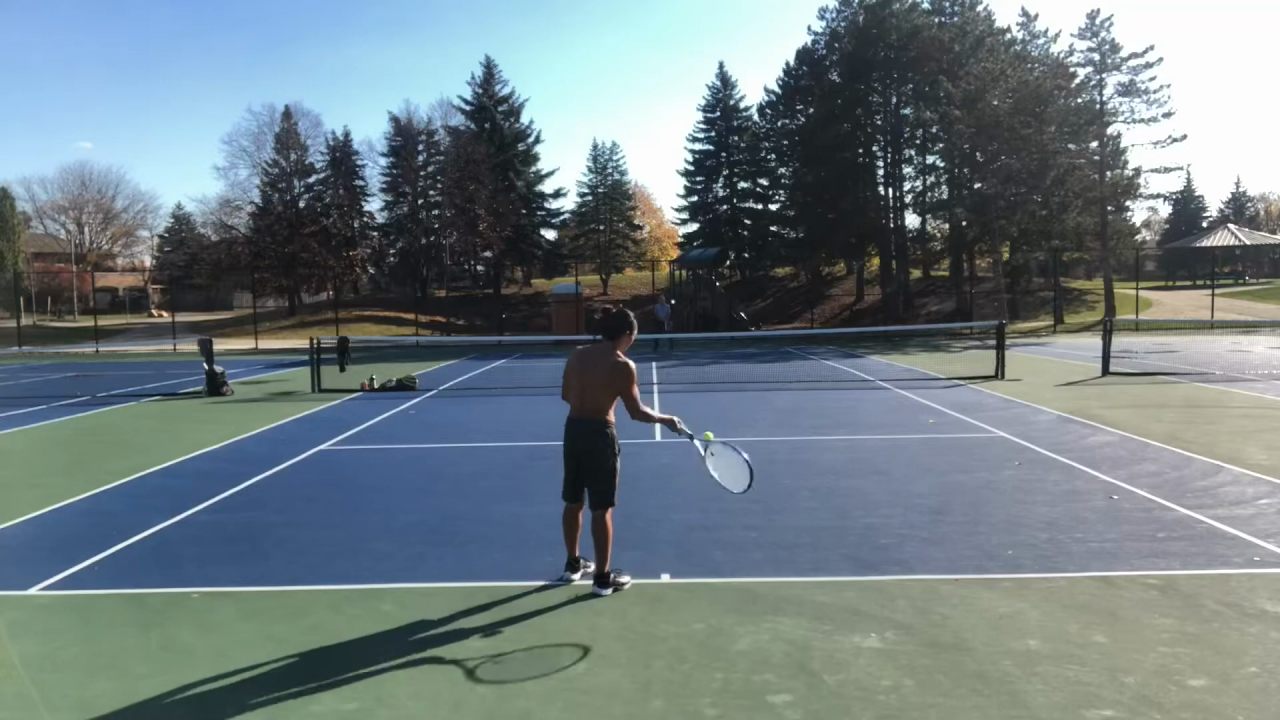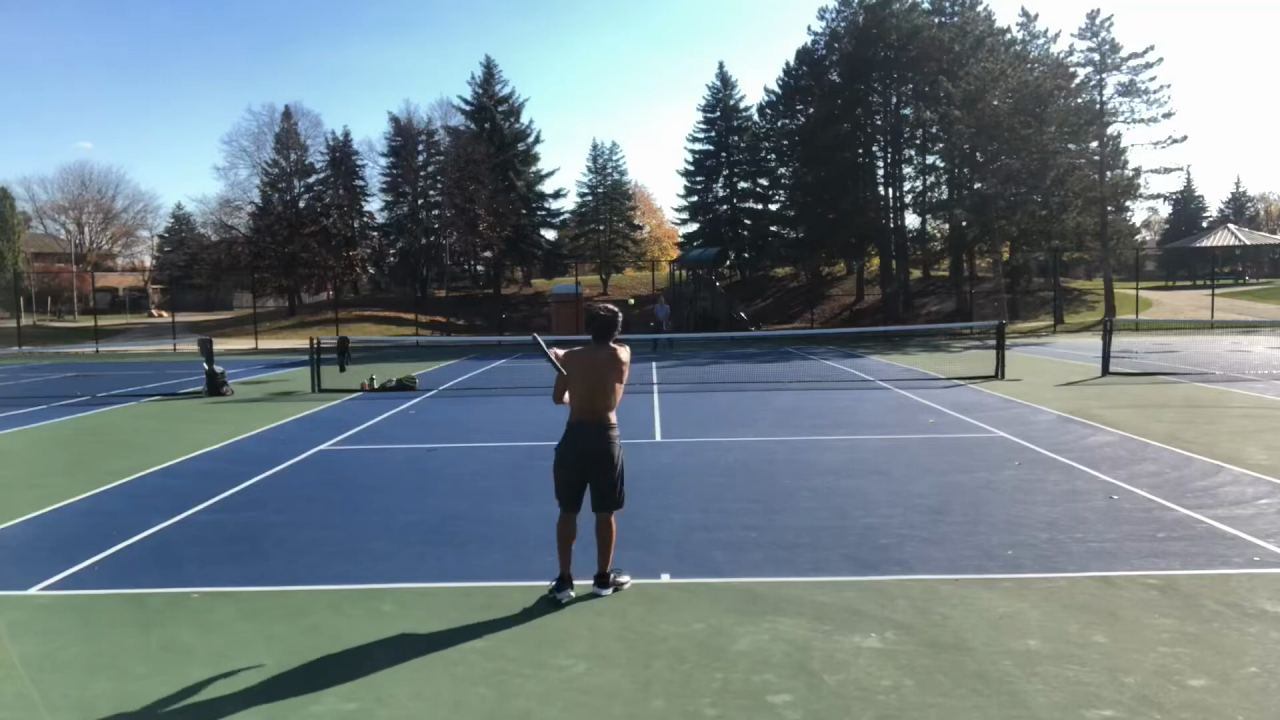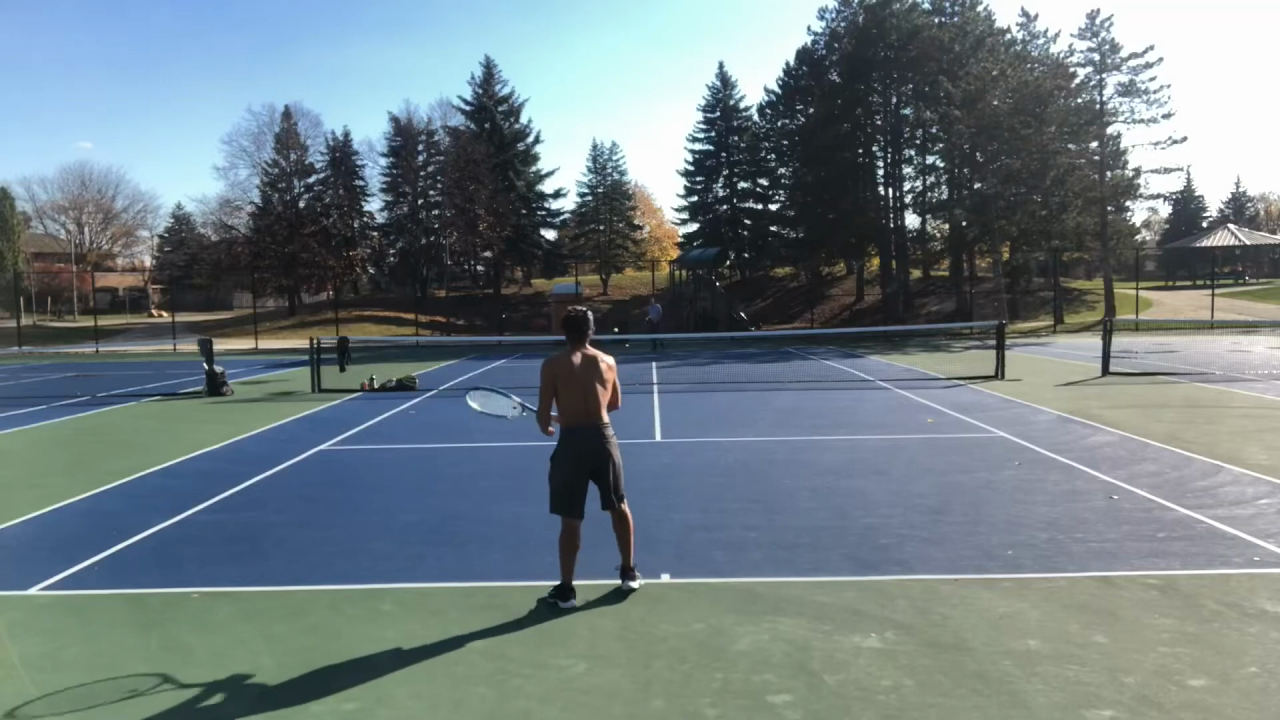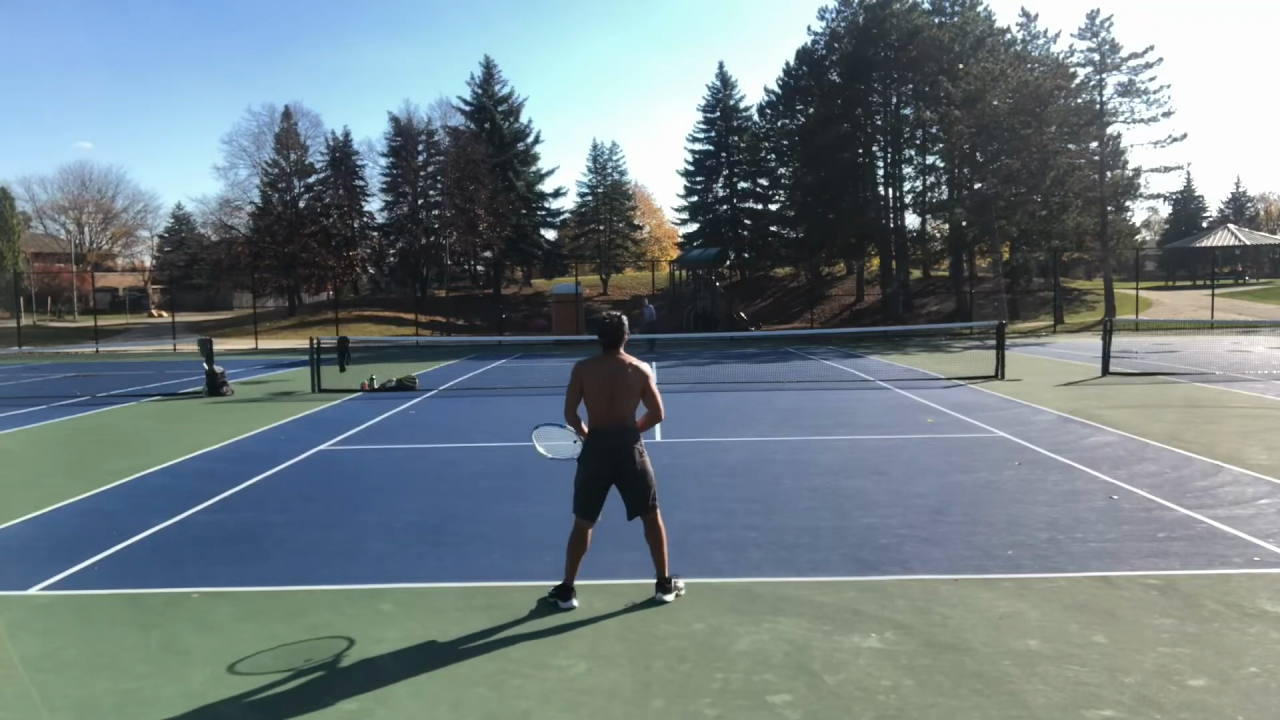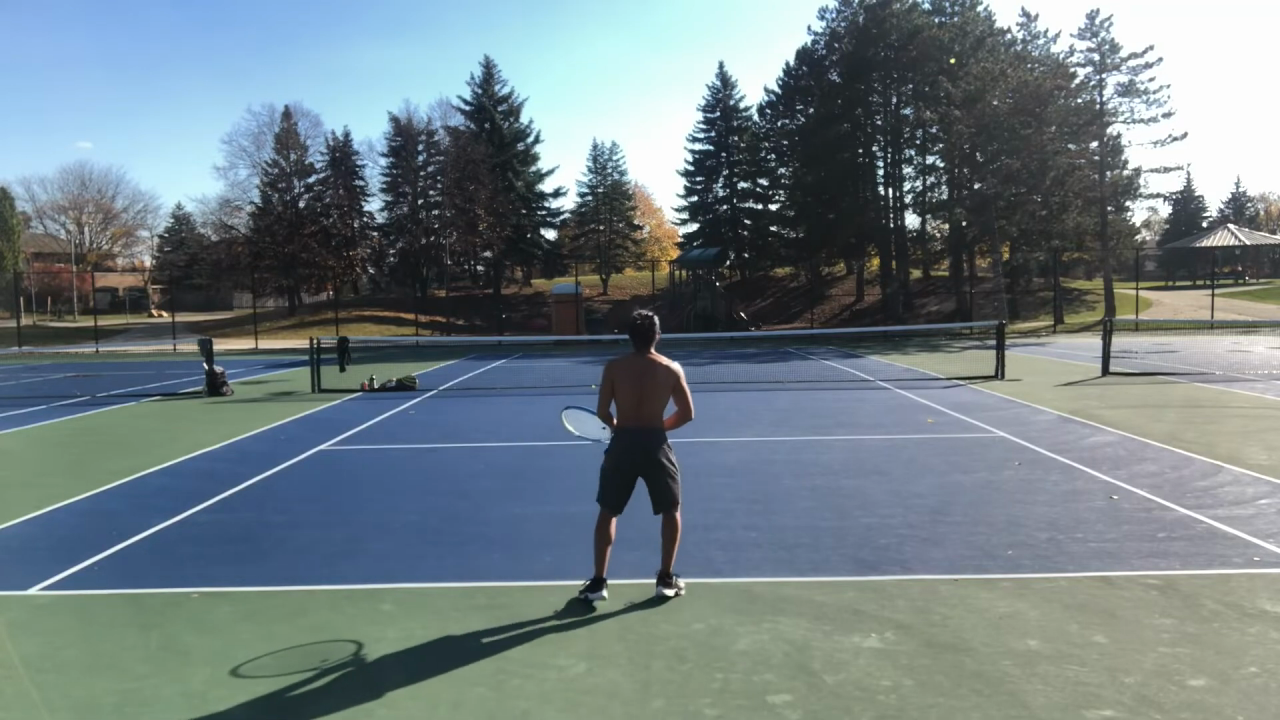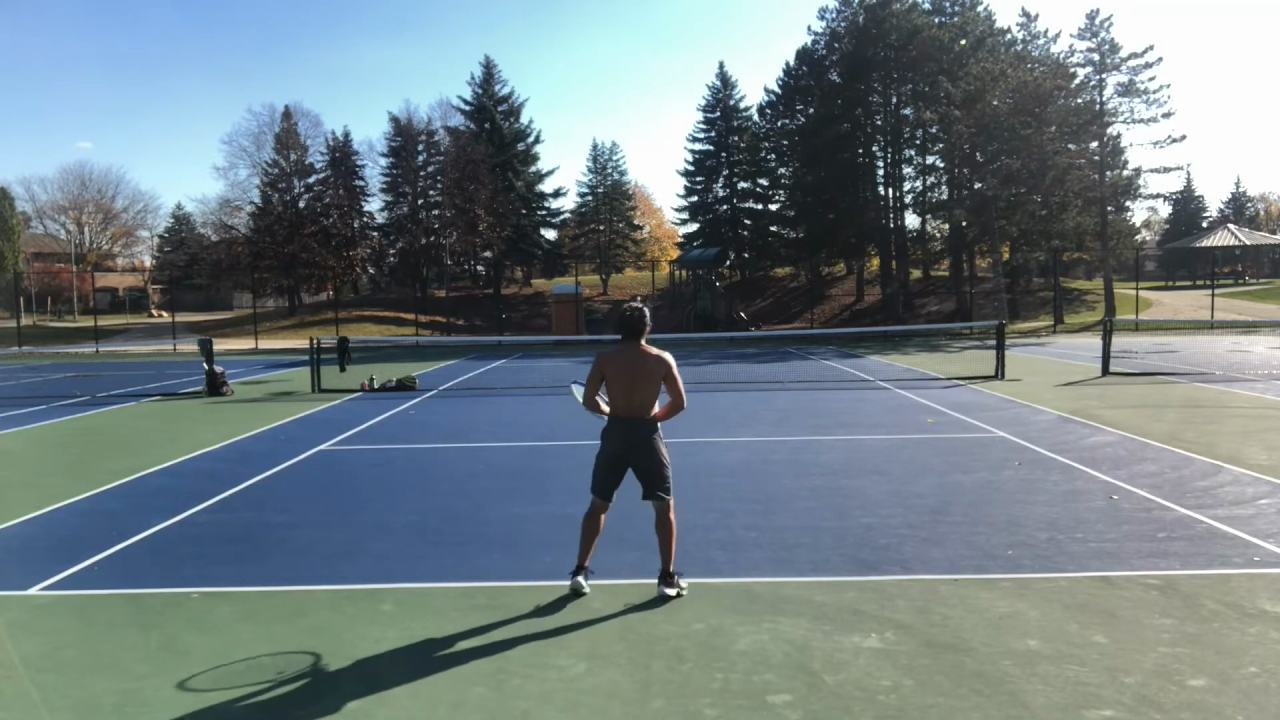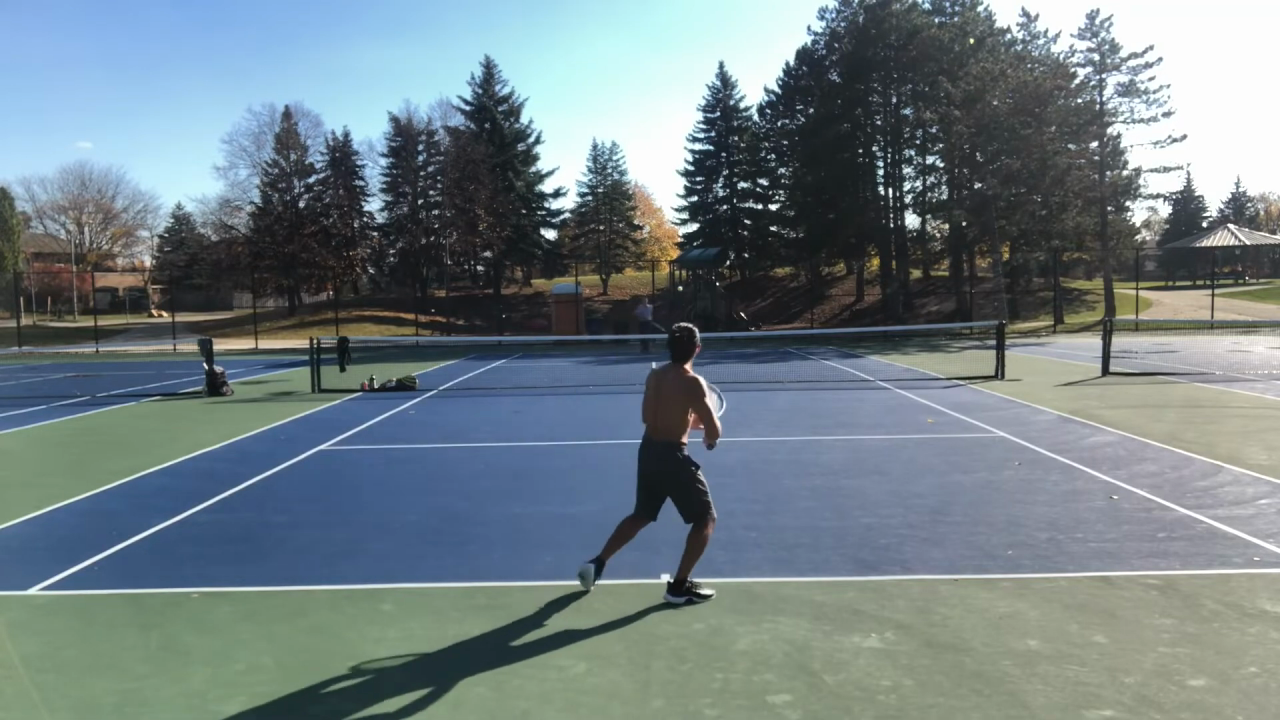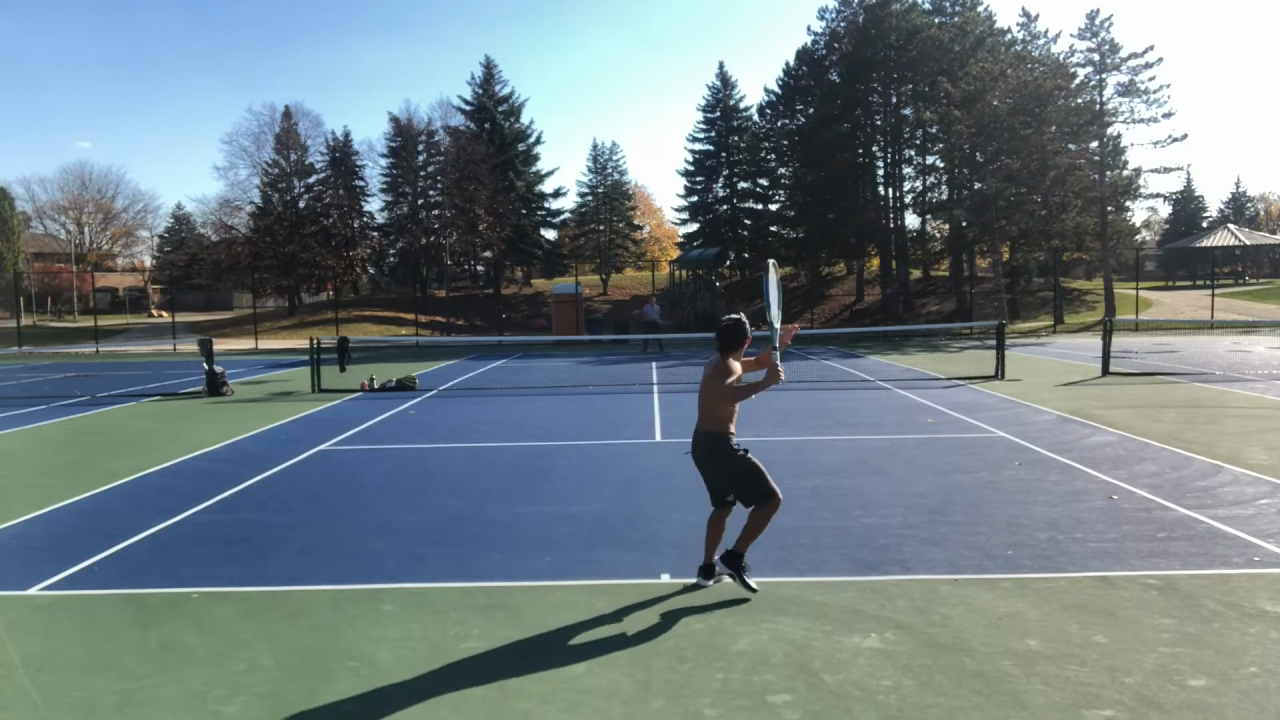
dt=0.4s
person 1, frame 1
left shoulder: (577, 355)
right shoulder: (622, 366)
right elbow: (637, 413)
right wrist: (667, 420)
left hip: (573, 430)
right hip: (598, 434)
left knee: (573, 502)
right knee: (601, 508)
left ankle: (572, 563)
right ankle: (604, 578)
person 1, frame 2
left shoulder: (572, 357)
right shoulder: (623, 355)
left elbow: (558, 398)
left hip: (575, 436)
right hip: (606, 437)
left knee: (568, 512)
right knee: (606, 513)
left ankle: (564, 581)
right ankle: (603, 578)
person 1, frame 3
left shoulder: (553, 365)
right shoulder: (608, 362)
left elbow: (543, 414)
left wrist: (547, 426)
left hip: (572, 442)
right hip: (604, 438)
left knee: (571, 520)
right knee: (619, 506)
left ankle: (566, 589)
right ankle: (628, 571)
person 1, frame 4
left shoulder: (583, 369)
right shoulder: (640, 370)
left elbow: (569, 414)
right elbow: (657, 415)
left hip: (595, 448)
right hip: (628, 446)
left knee: (582, 522)
right knee: (651, 515)
left ankle: (567, 589)
right ankle: (664, 583)
person 1, frame 5
left shoulder: (614, 367)
right shoulder: (672, 369)
left elbow: (602, 412)
right elbow: (687, 414)
left hip: (622, 444)
right hip: (654, 444)
left knee: (606, 514)
right knee: (671, 511)
left ankle: (598, 582)
right ankle: (666, 579)
person 1, frame 6
left shoulder: (604, 358)
right shoulder: (662, 359)
left elbow: (589, 400)
right elbow: (679, 404)
left hip: (614, 434)
right hip: (646, 435)
left knee: (599, 504)
right knee: (663, 505)
left ankle: (581, 571)
right ankle: (668, 579)
person 1, frame 7
left shoulder: (655, 375)
right shoulder: (693, 382)
right elbow: (714, 430)
right wrist: (710, 439)
left hip: (648, 452)
right hip: (671, 458)
left knee: (641, 516)
right knee: (706, 519)
left ankle: (596, 563)
right ankle: (680, 586)
person 1, frame 8
left shoulder: (718, 363)
right shoulder: (728, 368)
left elbow: (755, 363)
right elbow: (723, 394)
left wrist: (780, 344)
right wrist: (763, 385)
left hip: (703, 444)
right hip: (720, 447)
left knee: (723, 505)
right knee: (771, 500)
left ankle: (708, 569)
right ankle: (734, 557)
